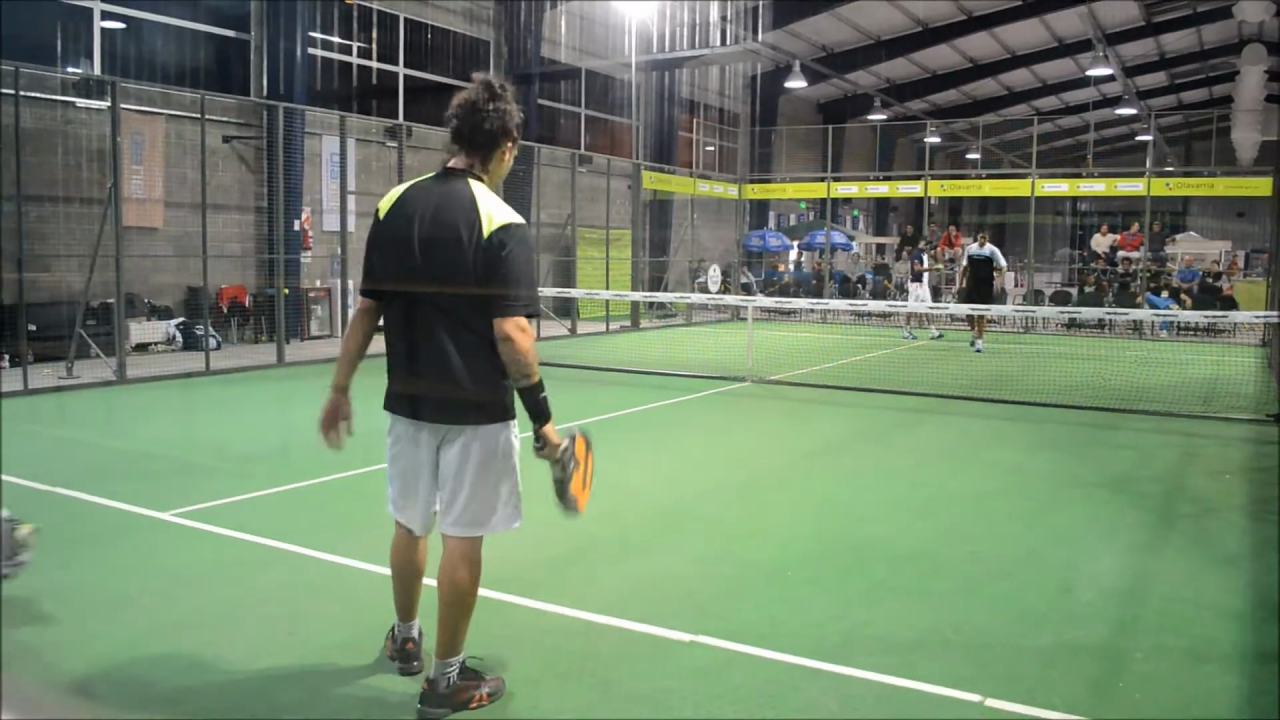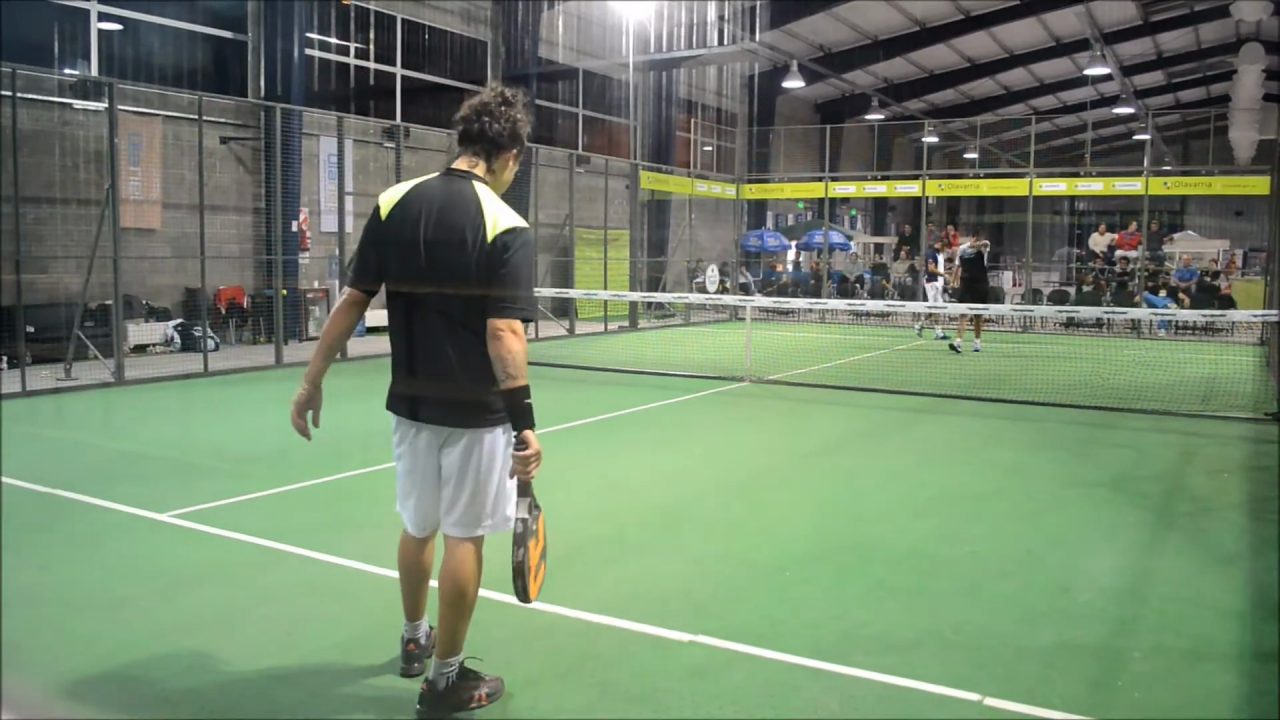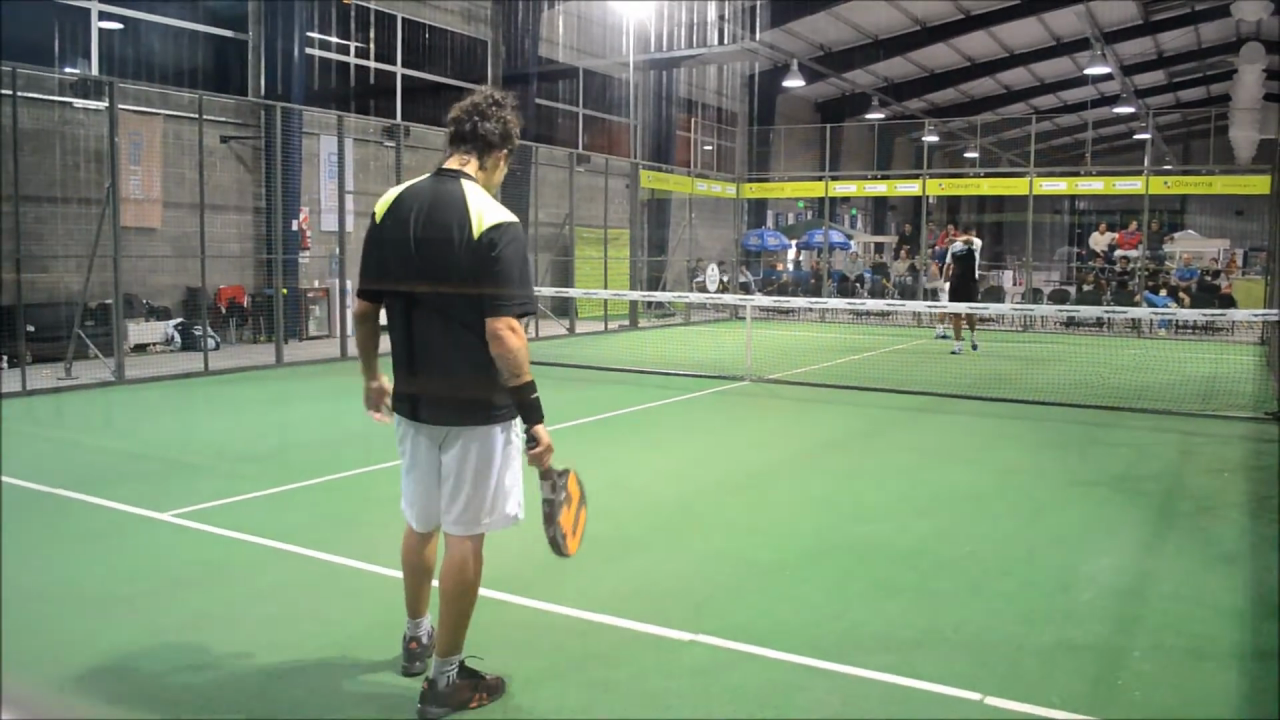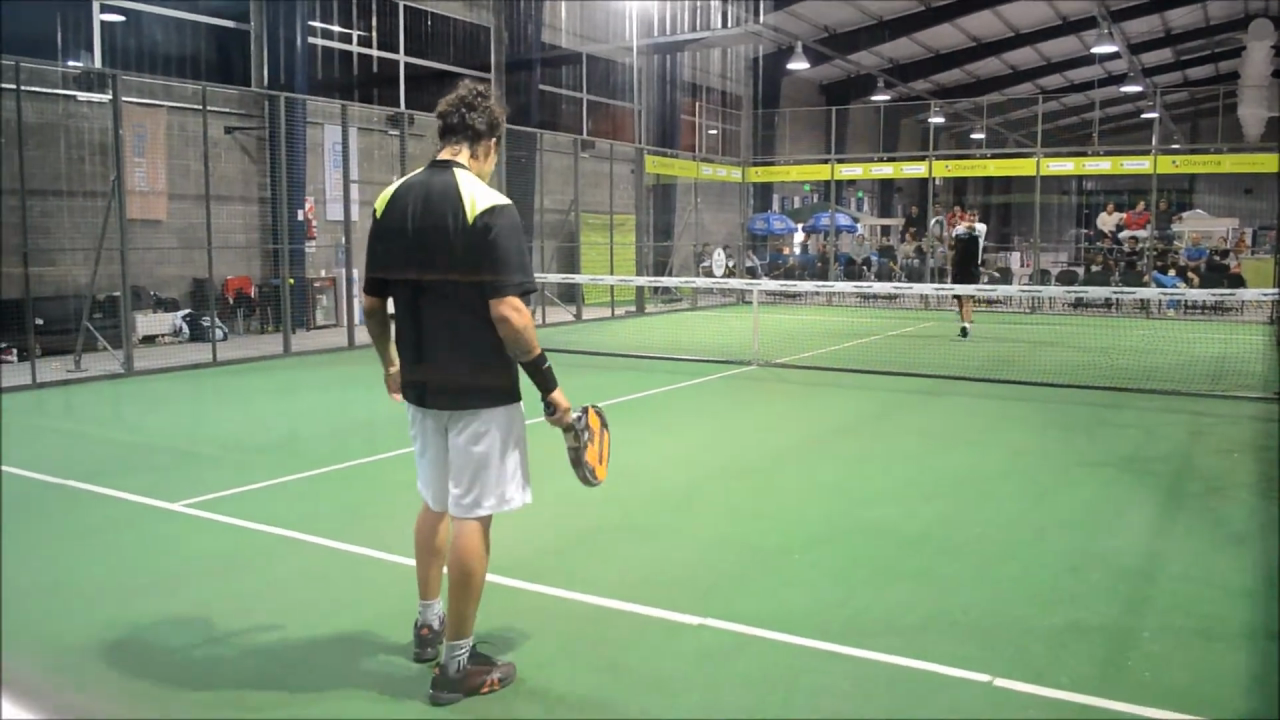
dt=0.3s
person 1, frame 1
left shoulder: (392, 206)
right shoulder: (501, 223)
left elbow: (366, 310)
right elbow: (511, 332)
left wrist: (339, 390)
right wrist: (542, 415)
left hip: (407, 401)
right hip: (475, 408)
left knee: (410, 522)
right knee: (463, 536)
left ankle: (405, 638)
person 1, frame 2
left shoulder: (393, 204)
right shoulder: (506, 227)
left elbow: (352, 302)
right elbow: (503, 334)
left wrist: (312, 381)
right wrist: (525, 422)
left hip: (411, 401)
right hip: (475, 410)
left knee: (418, 524)
right knee: (463, 536)
left ankle: (414, 639)
person 1, frame 3
left shoulder: (390, 206)
right shoulder: (495, 224)
left elbow: (363, 310)
right elbow: (503, 332)
left wrist: (372, 378)
right wrist: (534, 417)
left hip: (415, 400)
right hip: (475, 408)
left knee: (420, 523)
right knee: (464, 536)
left ankle: (416, 638)
person 1, frame 4
left shoulder: (390, 200)
right shoulder: (490, 208)
left elbow: (371, 303)
right elbow: (506, 312)
left wrist: (390, 362)
right wrist: (549, 386)
left hip: (423, 386)
right hip: (481, 391)
left knee: (435, 503)
right knee: (470, 516)
left ankle: (427, 624)
right ankle: (457, 662)
